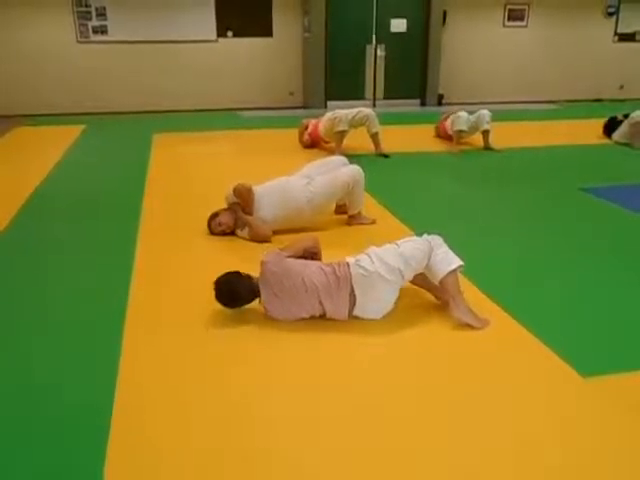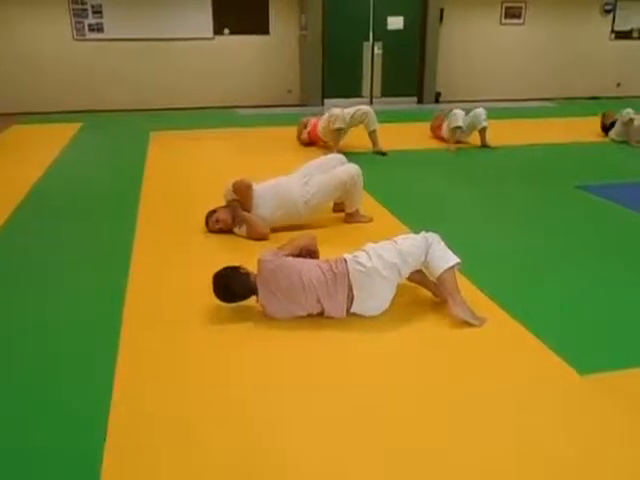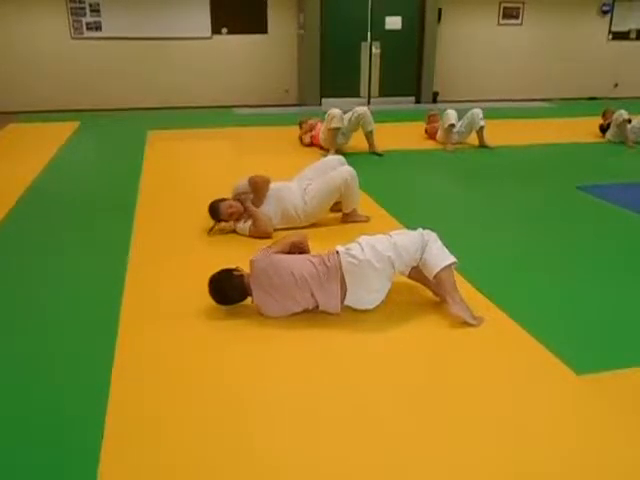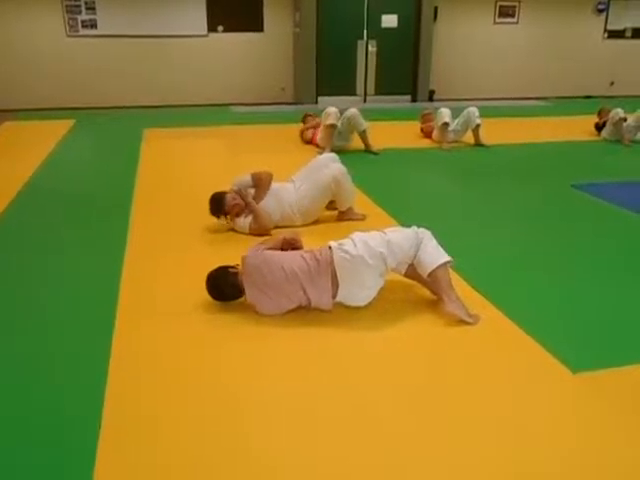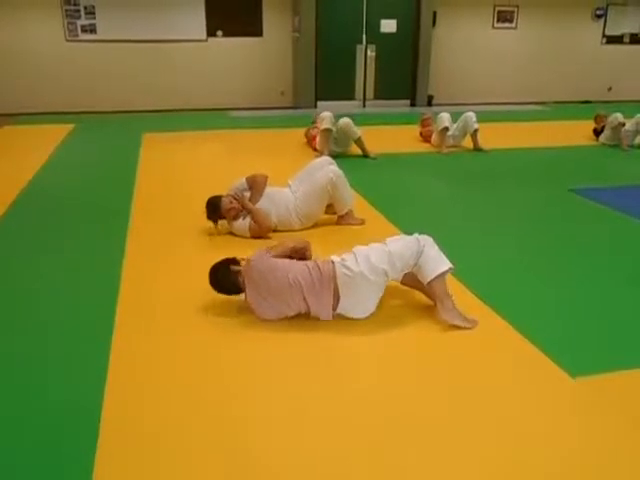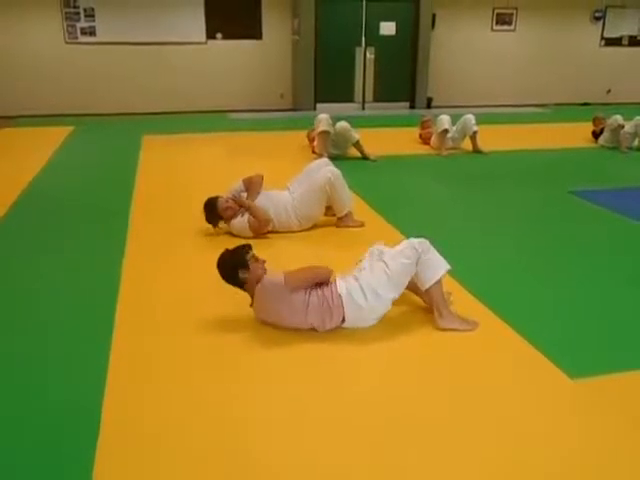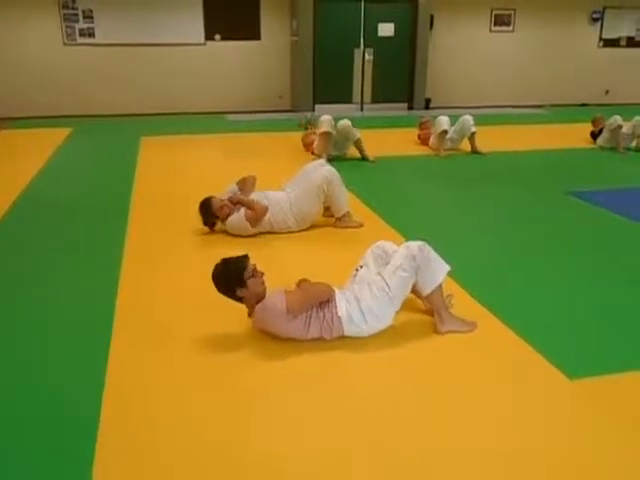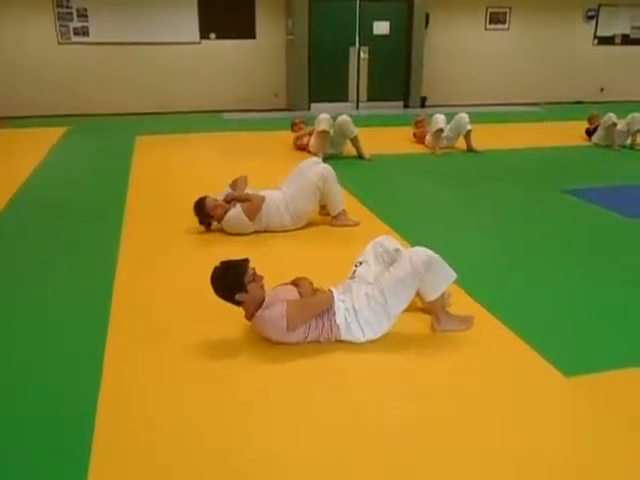
dt=0.3s
person 1, frame 1
left shoulder: (273, 311)
right shoulder: (270, 266)
right elbow: (312, 241)
left hip: (364, 307)
right hip: (361, 277)
left knee: (405, 262)
right knee: (432, 243)
left ankle: (444, 296)
right ankle: (457, 303)
person 1, frame 2
left shoulder: (271, 310)
right shoulder: (268, 265)
right elbow: (309, 240)
left hip: (360, 303)
right hip: (359, 273)
left knee: (403, 260)
right knee: (428, 241)
left ankle: (442, 294)
right ankle: (455, 301)
person 1, frame 3
left shoulder: (266, 308)
right shoulder: (260, 265)
right elbow: (300, 238)
left hip: (357, 296)
right hip: (352, 265)
left knee: (404, 253)
right knee: (425, 238)
left ankle: (441, 291)
right ankle: (454, 300)
person 1, frame 4
left shoulder: (260, 306)
right shoulder: (252, 261)
right elbow: (291, 237)
left hip: (350, 292)
left knee: (399, 251)
right knee: (419, 236)
left ankle: (438, 290)
right ankle: (450, 298)
person 1, frame 5
left shoulder: (259, 308)
right shoulder: (255, 266)
right elbow: (302, 245)
left hip: (349, 304)
right hip: (345, 274)
left knee: (394, 260)
right knee: (421, 243)
left ankle: (435, 294)
right ankle: (446, 306)
person 1, frame 6
left shoulder: (261, 308)
right shoulder: (268, 288)
right elbow: (325, 272)
left wrist: (308, 276)
right wrist: (317, 273)
left hip: (349, 304)
right hip: (355, 300)
left knee: (380, 251)
right knee: (418, 247)
left ankle: (430, 298)
right ankle: (444, 314)
person 1, frame 7
left shoulder: (260, 313)
right shoulder: (270, 310)
left elbow: (304, 289)
right elbow: (325, 292)
left wrist: (304, 288)
right wrist: (308, 288)
left hip: (346, 301)
right hip: (359, 314)
left knee: (383, 249)
right knee: (417, 251)
left ankle: (429, 299)
right ankle: (444, 318)
person 1, frame 8
left shoulder: (263, 302)
right shoulder: (270, 320)
left elbow: (302, 283)
right elbow: (324, 300)
left wrist: (302, 287)
right wrist: (310, 292)
left hip: (347, 296)
right hip: (360, 319)
left knee: (383, 245)
right knee: (422, 258)
left ankle: (428, 298)
right ankle: (442, 318)
person 2, frame 1
left shoulder: (232, 199)
right shoulder: (244, 230)
right elbow: (266, 234)
right wrist: (245, 217)
left hip: (297, 182)
right hip: (307, 198)
left knee: (340, 161)
right knee: (355, 173)
left ankle: (341, 206)
right ankle: (355, 216)
person 2, frame 2
left shoulder: (231, 196)
right shoulder: (241, 227)
left elbow: (243, 184)
right elbow: (263, 232)
right wrist: (244, 214)
left hip: (296, 181)
right hip: (304, 200)
left knee: (338, 159)
right knee: (353, 172)
left ankle: (339, 203)
right ankle: (352, 214)
person 2, frame 3
left shoulder: (239, 192)
right shoulder: (243, 225)
left elbow: (263, 181)
right elbow: (267, 231)
left wrist: (254, 204)
right wrist: (252, 209)
left hip: (298, 186)
right hip: (305, 207)
left knee: (337, 161)
right knee: (348, 174)
left ankle: (338, 203)
right ankle: (350, 214)
person 2, frame 4
left shoulder: (238, 188)
right shoulder: (240, 222)
left elbow: (266, 176)
right elbow: (267, 227)
left wrist: (255, 200)
right wrist: (252, 204)
left hip: (294, 187)
right hip: (301, 207)
left knee: (330, 158)
right knee: (337, 171)
left ankle: (334, 201)
right ankle: (346, 212)
person 2, frame 5
left shoulder: (235, 192)
right shoulder: (238, 225)
left elbow: (261, 178)
right elbow: (267, 226)
left wrist: (251, 202)
right wrist: (248, 206)
left hip: (292, 192)
right hip: (299, 212)
left knee: (325, 162)
right knee: (333, 174)
left ankle: (332, 205)
right ankle: (345, 215)
person 2, frame 6
left shoulder: (233, 195)
right shoulder: (237, 225)
left elbow: (258, 178)
right elbow: (265, 220)
left wrist: (248, 200)
right wrist: (246, 204)
left hip: (290, 196)
right hip: (298, 213)
left knee: (324, 163)
right knee: (332, 174)
left ankle: (331, 207)
right ankle: (344, 217)
person 2, frame 7
left shoulder: (229, 197)
right shoulder: (234, 223)
left elbow: (250, 179)
right elbow: (262, 209)
left wrist: (242, 197)
right wrist: (242, 200)
left hip: (287, 197)
right hip: (295, 213)
left knee: (320, 164)
right knee: (329, 174)
left ankle: (329, 208)
right ankle: (343, 218)
person 2, frame 8
left shoulder: (225, 202)
right shoulder: (232, 221)
left elbow: (242, 179)
right elbow: (259, 199)
left wrist: (235, 195)
right wrist: (237, 196)
left hip: (283, 198)
right hip: (291, 212)
left knee: (314, 162)
right knee: (324, 172)
left ankle: (325, 206)
right ankle: (338, 216)
